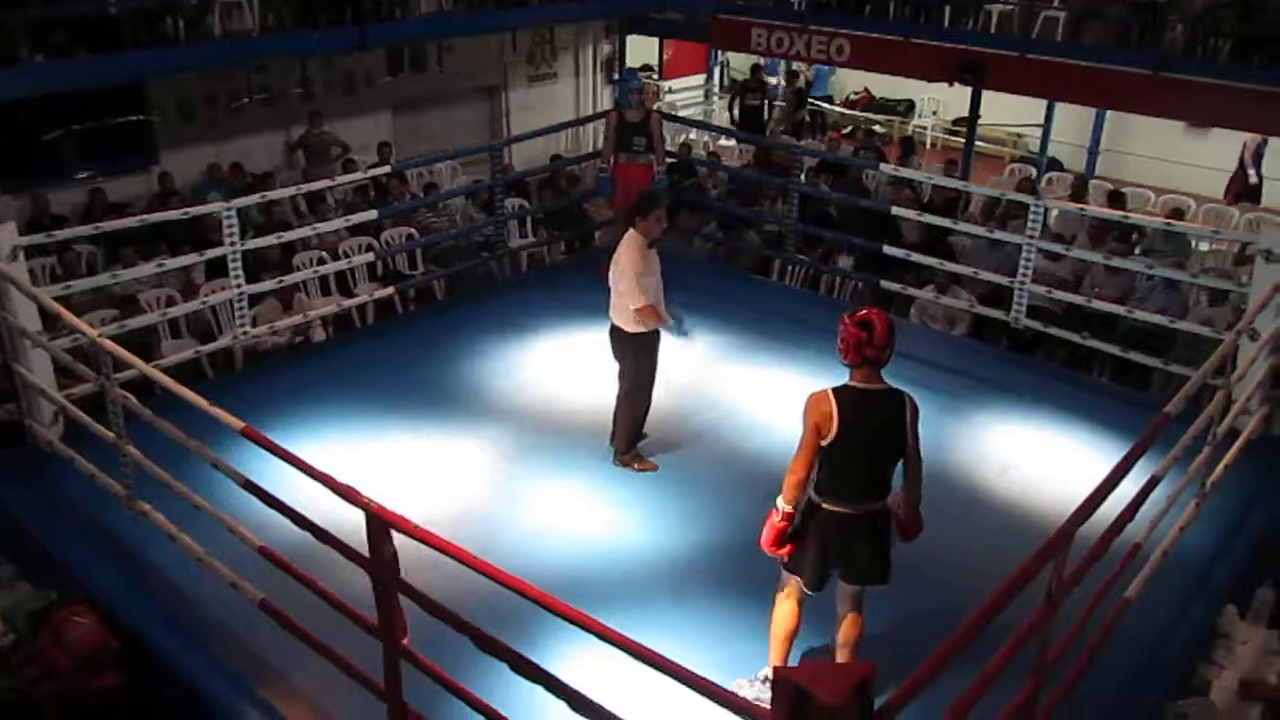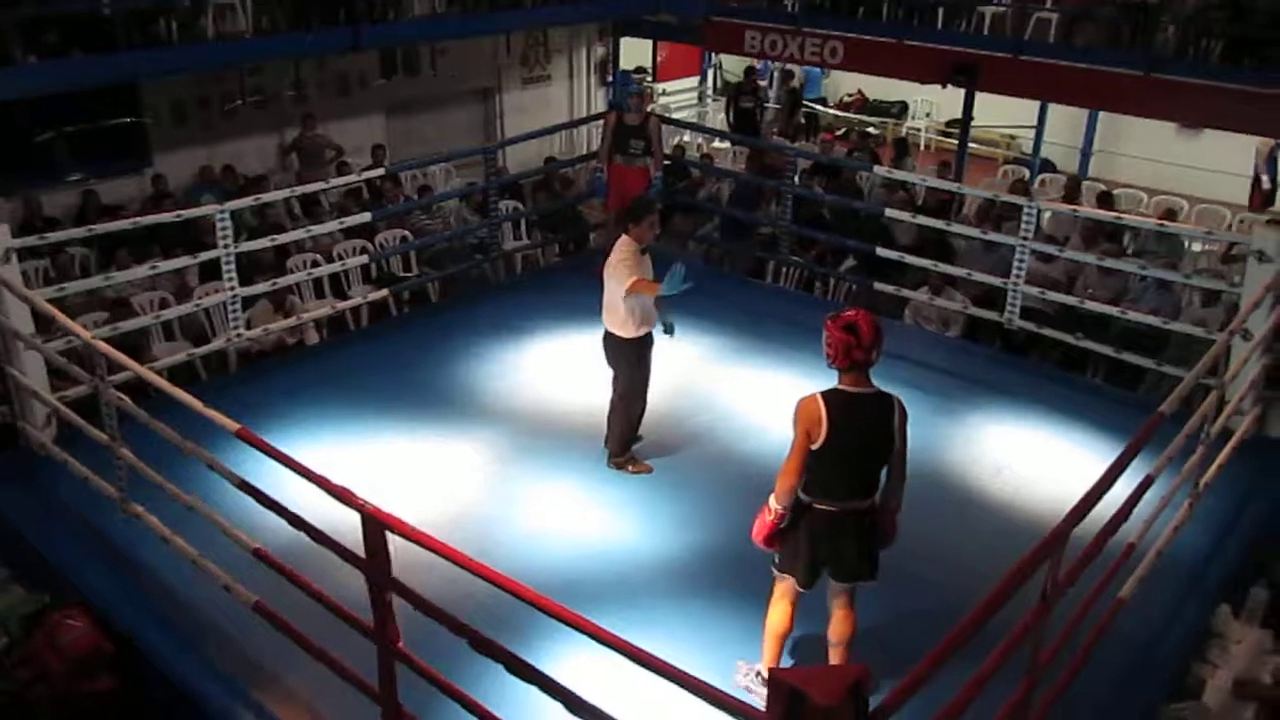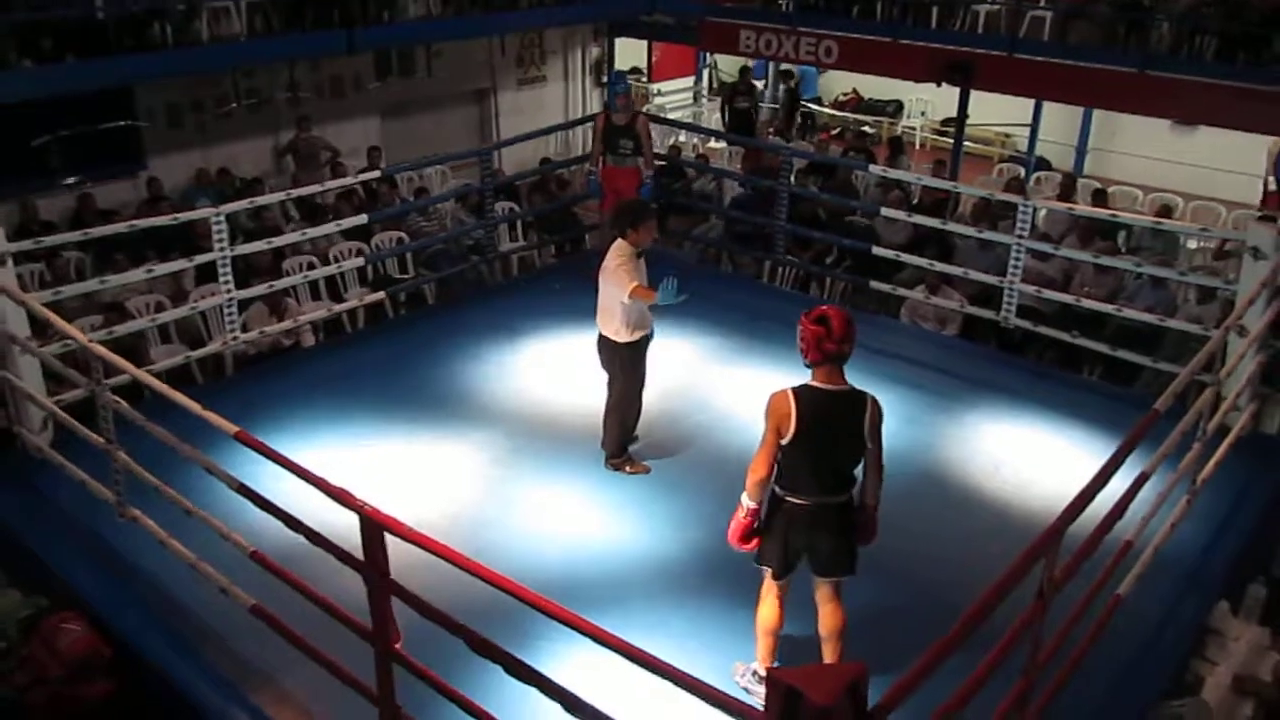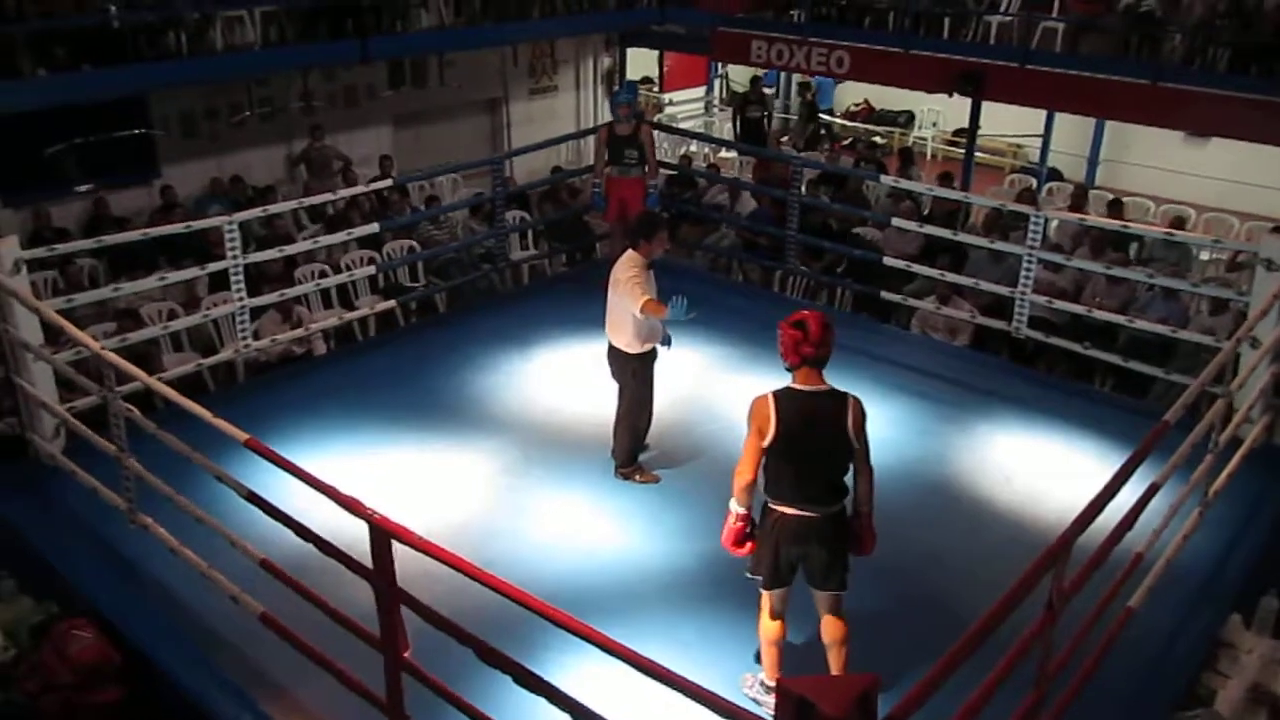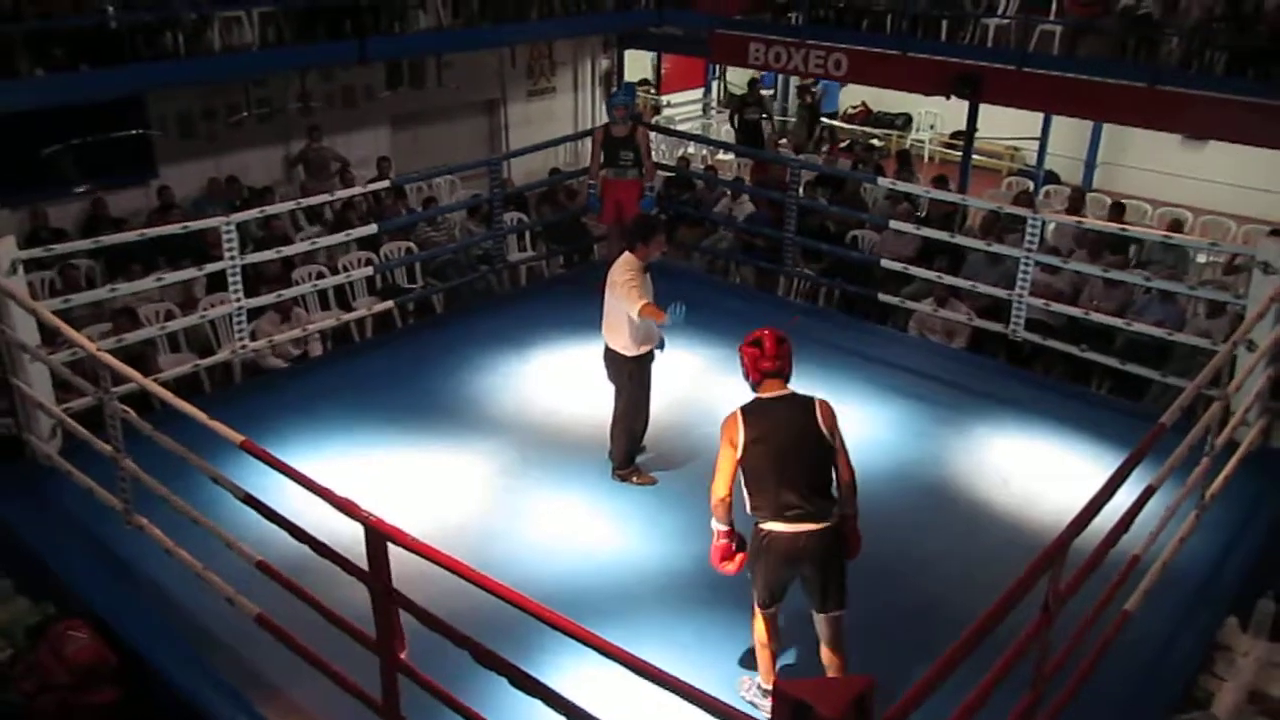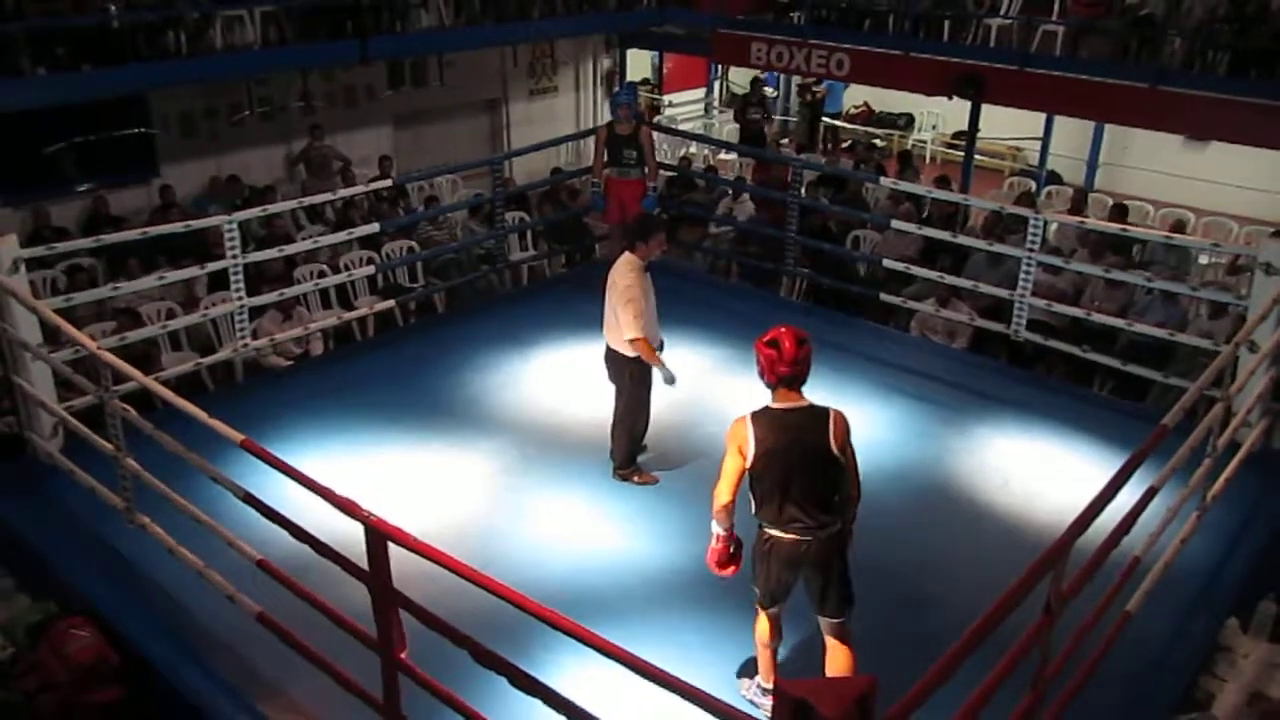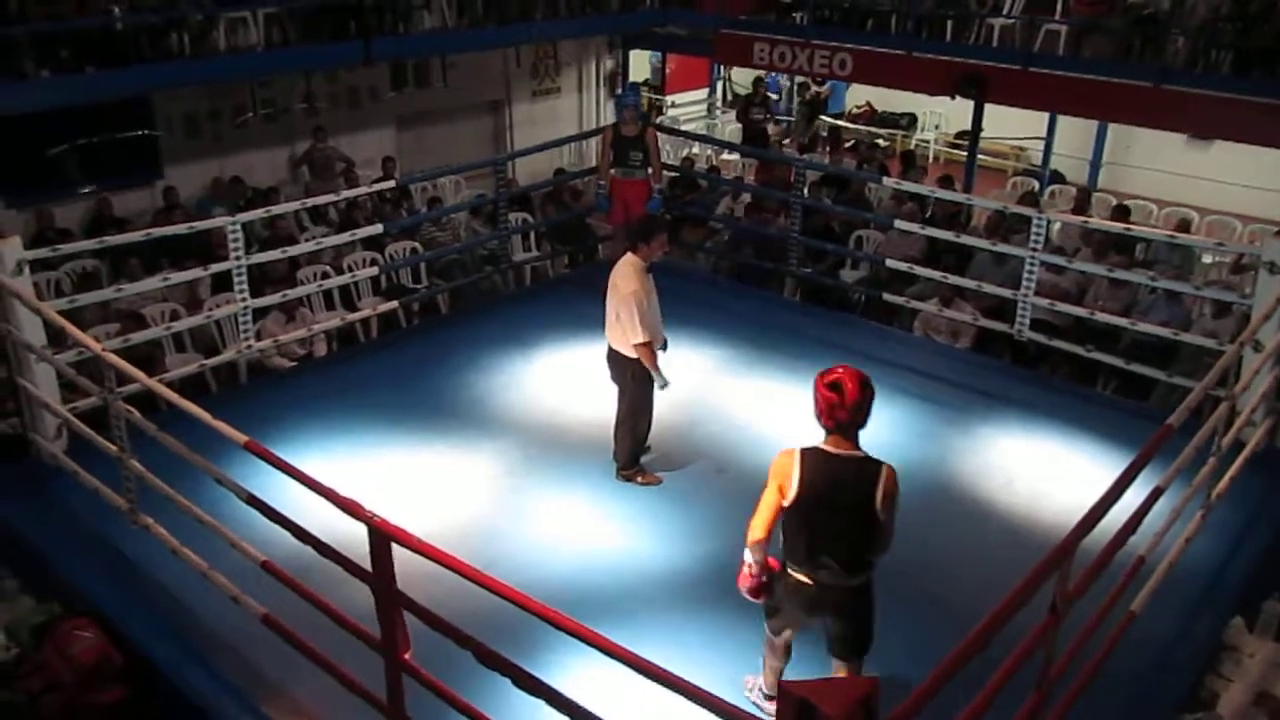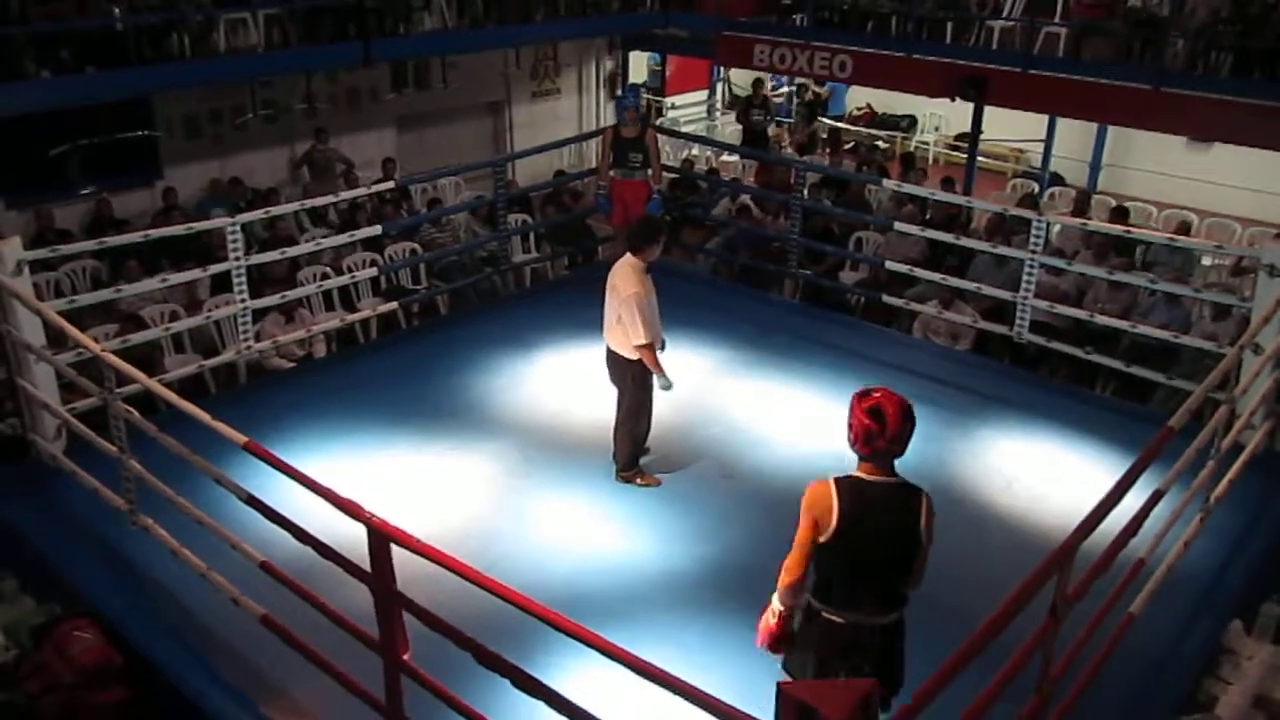
dt=0.3s
person 1, frame 1
left shoulder: (823, 403)
right shoulder: (906, 406)
left elbow: (800, 472)
right elbow: (913, 470)
left wrist: (783, 512)
right wrist: (910, 507)
left hip: (824, 519)
right hip: (871, 521)
left knee: (789, 594)
right knee: (851, 604)
left ankle: (771, 681)
person 1, frame 2
left shoulder: (813, 407)
right shoulder: (894, 409)
left elbow: (791, 475)
right elbow: (896, 474)
left wrist: (774, 511)
right wrist: (887, 513)
left hip: (813, 517)
right hip: (859, 520)
left knee: (784, 596)
right knee: (843, 602)
left ankle: (765, 677)
person 1, frame 3
left shoulder: (783, 403)
right shoulder: (868, 407)
left elbow: (762, 469)
right elbow: (873, 471)
left wrist: (748, 507)
right wrist: (868, 510)
left hip: (789, 511)
right hip: (837, 513)
left knee: (772, 593)
right knee: (829, 597)
left ankle: (762, 675)
person 1, frame 4
left shoulder: (766, 407)
right shoulder: (851, 408)
left elbow: (746, 475)
right elbow: (863, 474)
left wrist: (739, 514)
right wrist: (863, 517)
left hip: (781, 521)
right hip: (830, 522)
left knee: (772, 606)
right knee: (830, 608)
left ankle: (770, 686)
person 1, frame 5
left shoulder: (736, 423)
right shoulder: (820, 409)
left elbow: (721, 495)
right elbow: (846, 479)
left wrist: (723, 532)
right wrist: (849, 522)
left hip: (773, 538)
right hip: (823, 537)
left knee: (764, 611)
right knee: (829, 629)
left ankle: (767, 689)
person 1, frame 6
left shoulder: (745, 428)
right shoulder: (834, 422)
left elbow: (724, 499)
right elbow: (852, 491)
left wrist: (722, 535)
right wrist: (845, 526)
left hip: (776, 542)
right hip: (825, 542)
left knee: (768, 612)
right knee: (837, 633)
left ankle: (767, 688)
person 1, frame 7
left shoulder: (789, 464)
right shoulder: (884, 477)
left elbow: (758, 535)
right elbow: (881, 545)
left wrist: (753, 563)
left hip: (797, 585)
right hip: (852, 591)
left knee: (777, 638)
right knee: (850, 672)
person 1, frame 8
left shoulder: (822, 495)
right shoulder: (920, 504)
left elbow: (794, 573)
right elbow: (913, 579)
left wrist: (778, 610)
left hip: (827, 625)
right hip: (883, 631)
person 2, frame 1
left shoulder: (644, 244)
right shoulder: (631, 255)
right elbow: (640, 303)
left wrist: (668, 316)
right wrist: (668, 325)
left hip: (643, 331)
right hip: (633, 336)
left knee: (639, 388)
right knee: (635, 391)
left ankle: (623, 434)
right ankle: (625, 452)
person 2, frame 2
left shoulder: (639, 249)
right shoulder: (622, 258)
right elbow: (632, 286)
left wrist: (661, 316)
right wrist: (664, 289)
left hip: (637, 334)
right hip: (625, 340)
left knee: (633, 392)
right knee: (629, 396)
left ankle: (618, 436)
right ankle: (619, 455)
person 2, frame 3
left shoulder: (631, 252)
right shoulder: (619, 263)
right elbow: (632, 292)
left wrist: (646, 322)
right wrist: (659, 298)
left hip: (630, 337)
right hip: (621, 344)
left knee: (627, 394)
right knee: (625, 398)
left ankle: (615, 437)
right ankle: (617, 456)
person 2, frame 4
left shoulder: (636, 261)
right shoulder: (630, 274)
right elbow: (643, 305)
left wrist: (660, 328)
right wrist: (670, 314)
left hip: (635, 347)
right hip: (631, 354)
left knee: (633, 404)
right knee: (635, 408)
left ankle: (625, 446)
right ankle: (626, 465)
person 2, frame 5
left shoulder: (633, 264)
right shoulder: (626, 276)
right elbow: (641, 309)
left wrist: (656, 332)
right wrist: (668, 318)
left hip: (631, 350)
right hip: (628, 356)
left knee: (628, 406)
right knee: (632, 410)
left ankle: (623, 447)
right ankle: (623, 466)
person 2, frame 6
left shoulder: (632, 264)
right shoulder: (628, 279)
right elbow: (634, 335)
left wrist: (655, 338)
right wrist: (660, 366)
left hip: (628, 353)
right hip: (628, 358)
left knee: (630, 407)
right knee: (633, 411)
left ankle: (623, 447)
right ankle: (625, 466)
person 2, frame 7
left shoulder: (631, 264)
right shoulder: (632, 285)
right elbow: (639, 340)
left wrist: (658, 334)
right wrist: (656, 373)
left hip: (626, 353)
right hip: (631, 358)
left knee: (632, 408)
right knee: (636, 411)
left ankle: (627, 447)
right ankle: (628, 467)
person 2, frame 8
left shoulder: (626, 265)
right shoulder: (632, 287)
right elbow: (641, 342)
left wrist: (656, 336)
right wrist: (660, 374)
left hip: (621, 352)
right hip: (630, 360)
left knee: (630, 409)
right knee: (635, 413)
left ankle: (627, 448)
right ankle: (627, 469)
person 3, frame 1
left shoulder: (653, 118)
right shoulder: (614, 117)
left elbow: (659, 147)
right elbow: (608, 146)
left wrist: (661, 175)
right wrist: (603, 174)
left hip: (643, 170)
right hip: (621, 169)
right knee: (619, 212)
person 3, frame 2
left shoulder: (651, 122)
right shoulder: (613, 118)
left elbow: (658, 152)
right elbow: (605, 146)
left wrist: (657, 180)
left hip: (639, 173)
right hip: (617, 171)
right knee: (612, 214)
person 3, frame 3
left shoulder: (639, 121)
right shoulder: (602, 120)
left elbow: (648, 152)
right elbow: (596, 149)
left wrist: (648, 180)
right wrist: (593, 176)
left hip: (631, 174)
right hip: (609, 173)
right knee: (607, 217)
person 3, frame 4
left shoulder: (643, 130)
right shoulder: (605, 131)
left elbow: (651, 161)
right elbow: (600, 161)
left wrist: (653, 190)
right wrist: (596, 189)
left hip: (636, 184)
right hip: (614, 184)
right knee: (615, 228)
person 3, frame 5
left shoulder: (639, 132)
right shoulder: (601, 133)
left elbow: (648, 164)
right elbow: (595, 163)
left wrist: (649, 192)
right wrist: (592, 191)
left hip: (632, 186)
right hip: (609, 186)
right knee: (612, 230)
person 3, frame 6
left shoulder: (643, 131)
right shoulder: (604, 131)
left elbow: (651, 163)
right elbow: (598, 162)
left wrist: (652, 192)
right wrist: (596, 189)
left hip: (635, 185)
right hip: (613, 185)
right knee: (614, 228)
person 3, frame 7
left shoulder: (648, 133)
right shoulder: (610, 132)
left elbow: (656, 165)
right elbow: (604, 163)
left wrist: (657, 194)
right wrist: (601, 191)
left hip: (640, 186)
right hip: (618, 186)
right knee: (618, 229)
person 3, frame 8
left shoulder: (648, 133)
right shoulder: (610, 133)
left elbow: (655, 166)
right elbow: (604, 164)
left wrist: (656, 195)
right wrist: (601, 192)
left hip: (640, 187)
right hip: (617, 185)
right knee: (617, 228)
